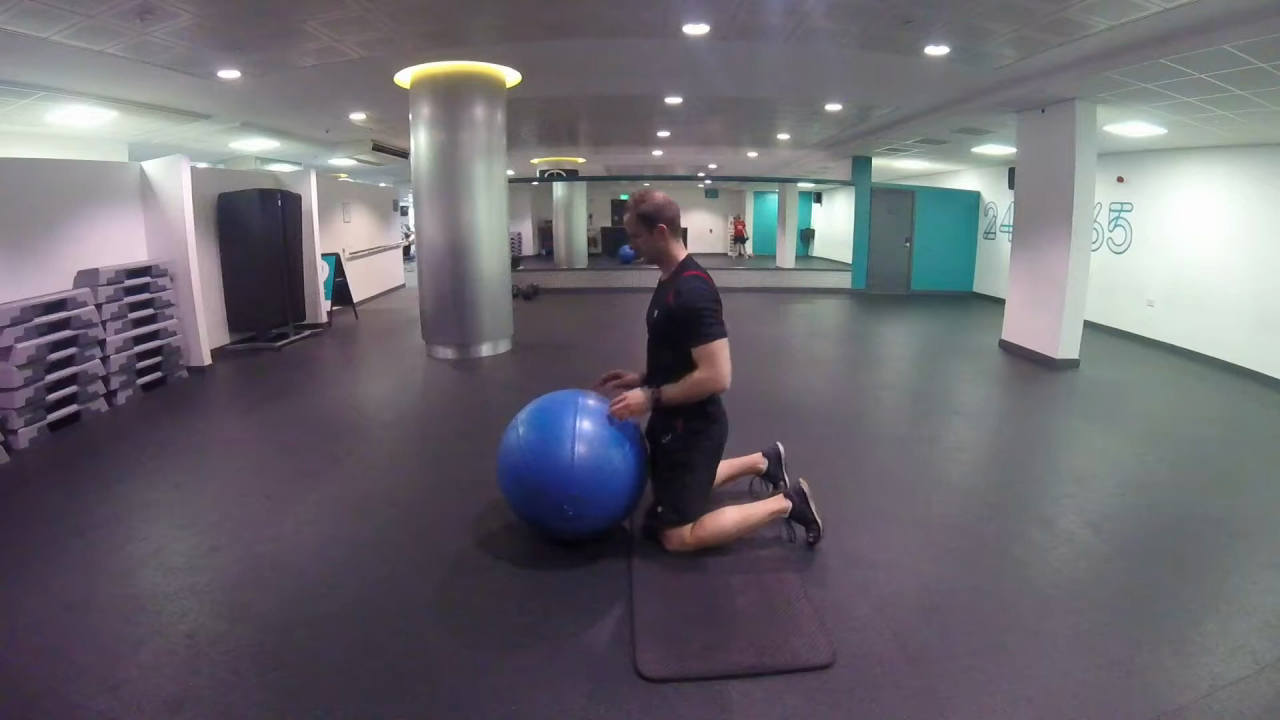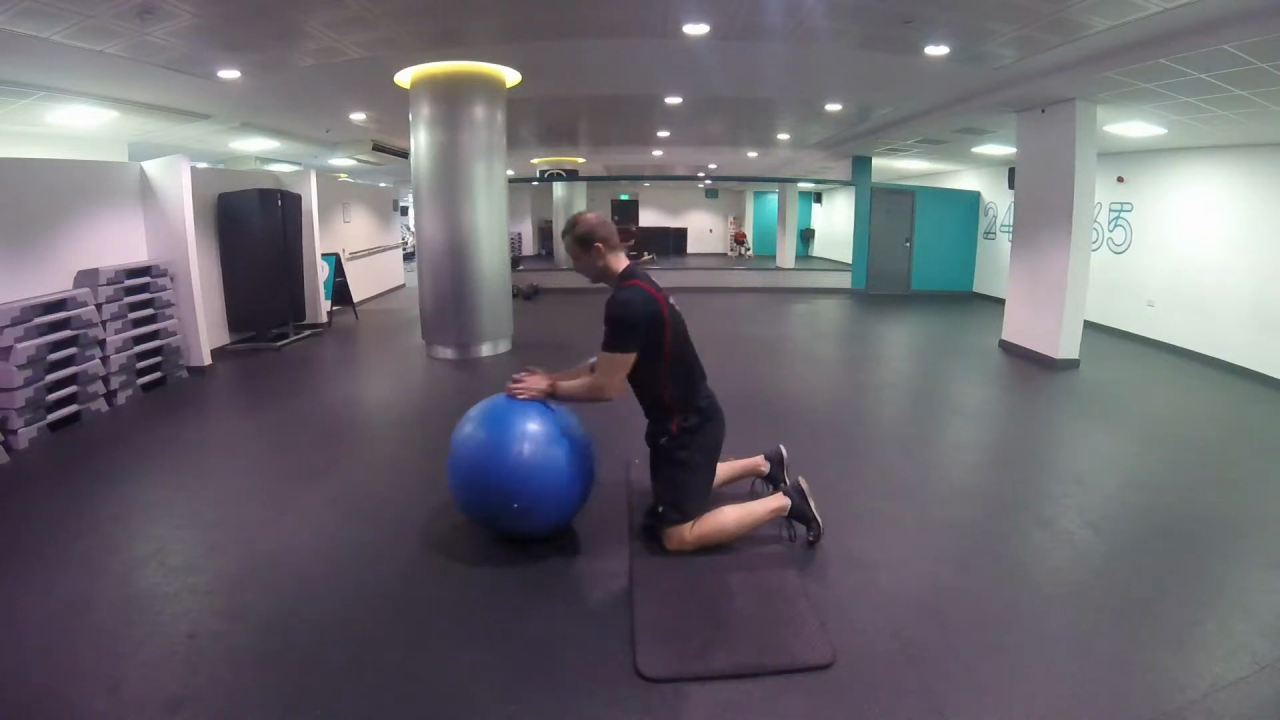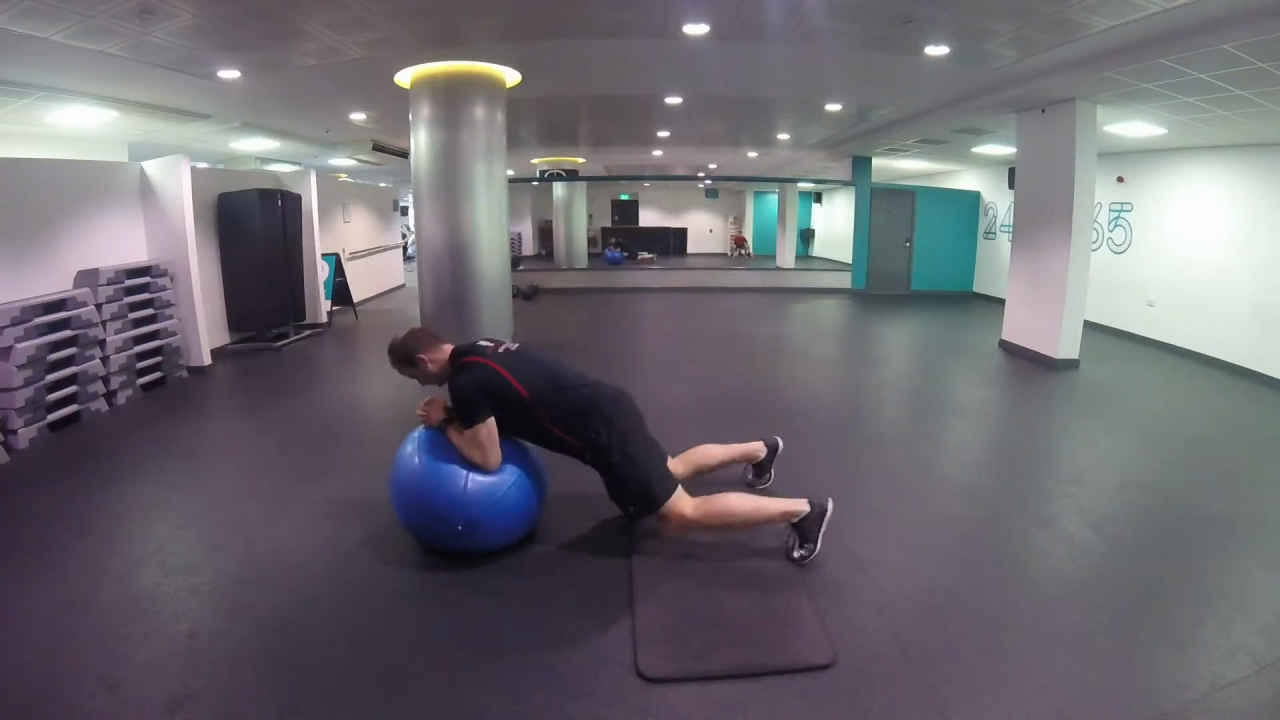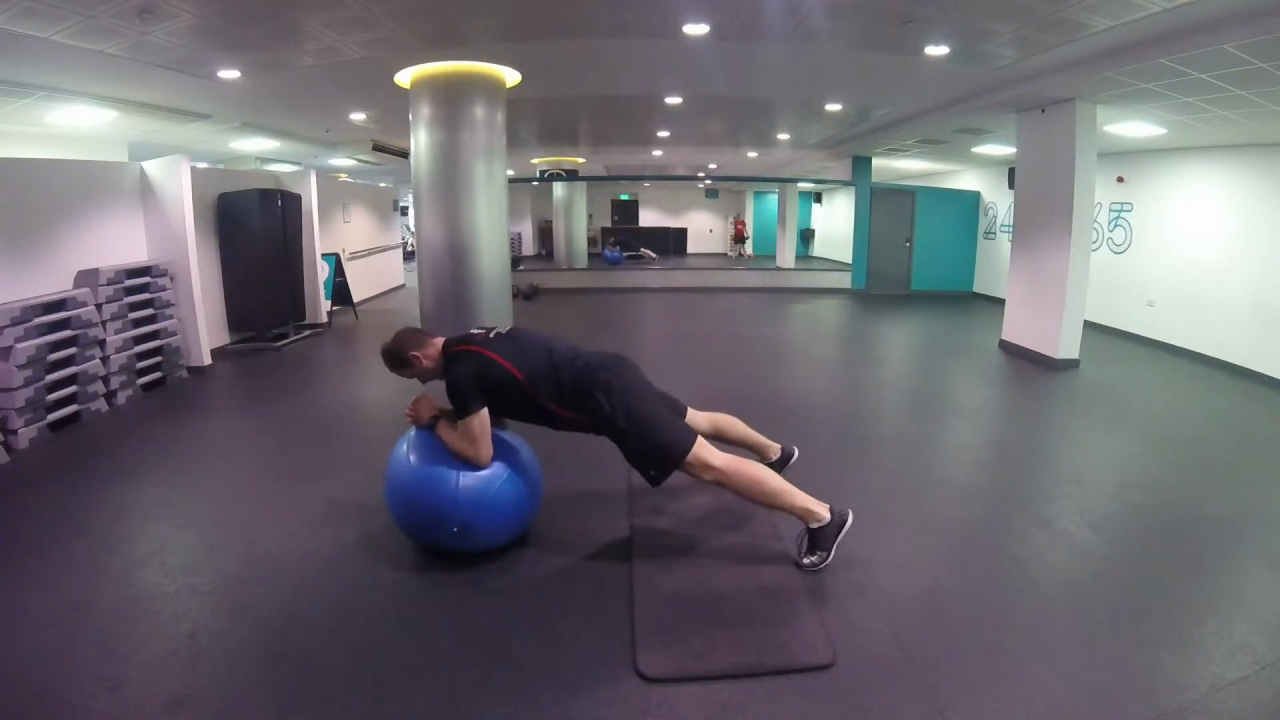
dt=1s
person 1, frame 1
left shoulder: (691, 292)
right shoulder: (671, 280)
left elbow: (717, 377)
left wrist: (650, 398)
right wrist: (641, 378)
left hip: (692, 425)
right hip: (678, 420)
left knee: (677, 536)
left ankle: (785, 503)
right ankle: (763, 461)
person 1, frame 2
left shoulder: (629, 303)
right shoulder: (636, 288)
left elbow: (606, 387)
right elbow: (608, 363)
left wrist: (549, 388)
right wrist: (554, 378)
left hip: (686, 424)
right hip: (689, 415)
left knee: (677, 535)
right knee: (679, 487)
left ankle: (784, 502)
right ankle: (764, 465)
person 1, frame 3
left shoulder: (465, 382)
right shoulder: (480, 351)
left elbow: (488, 458)
left wrist: (445, 423)
right wrist: (454, 415)
left hip: (605, 429)
right hip: (608, 406)
left knee: (683, 513)
right knee: (673, 468)
left ankle: (803, 510)
right ankle: (761, 450)
person 1, frame 4
left shoulder: (459, 371)
right shoulder: (472, 342)
left elbow: (479, 452)
right elbow: (493, 404)
left wrist: (434, 420)
right wrist: (452, 414)
left hip: (607, 401)
right hip: (610, 375)
left knee: (707, 463)
right knee: (699, 423)
left ankle: (822, 517)
right ankle: (776, 452)
